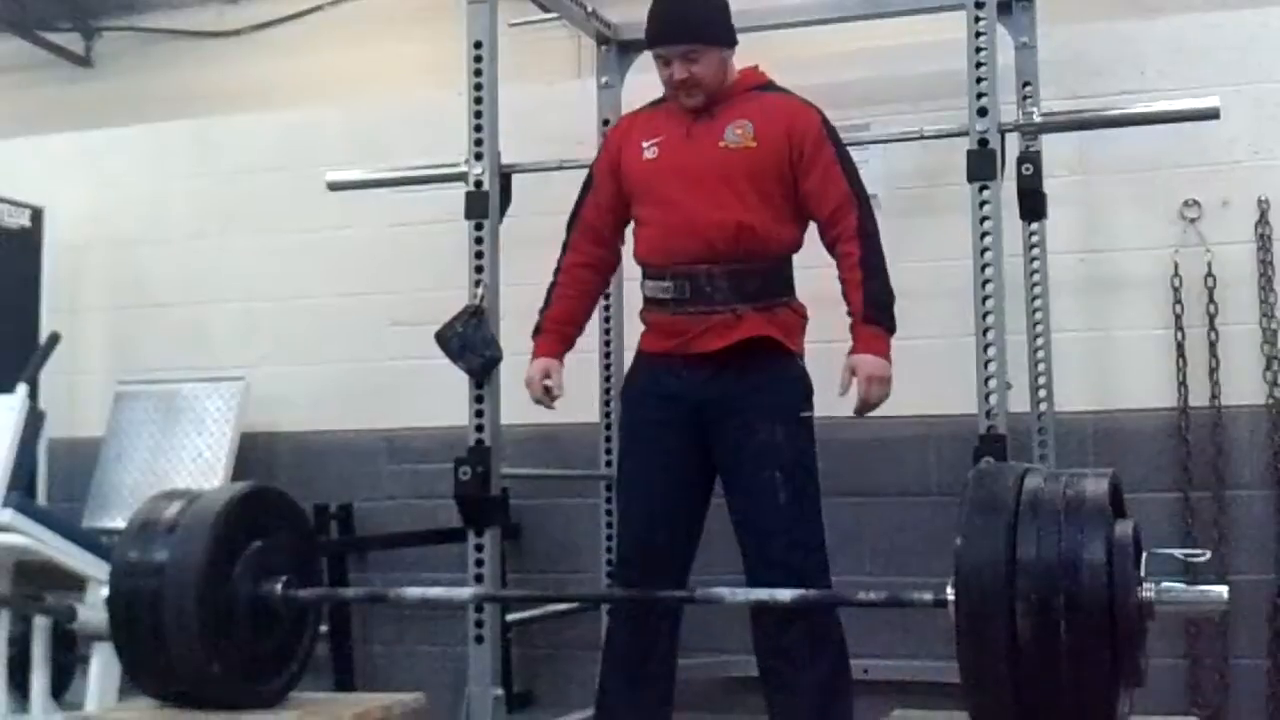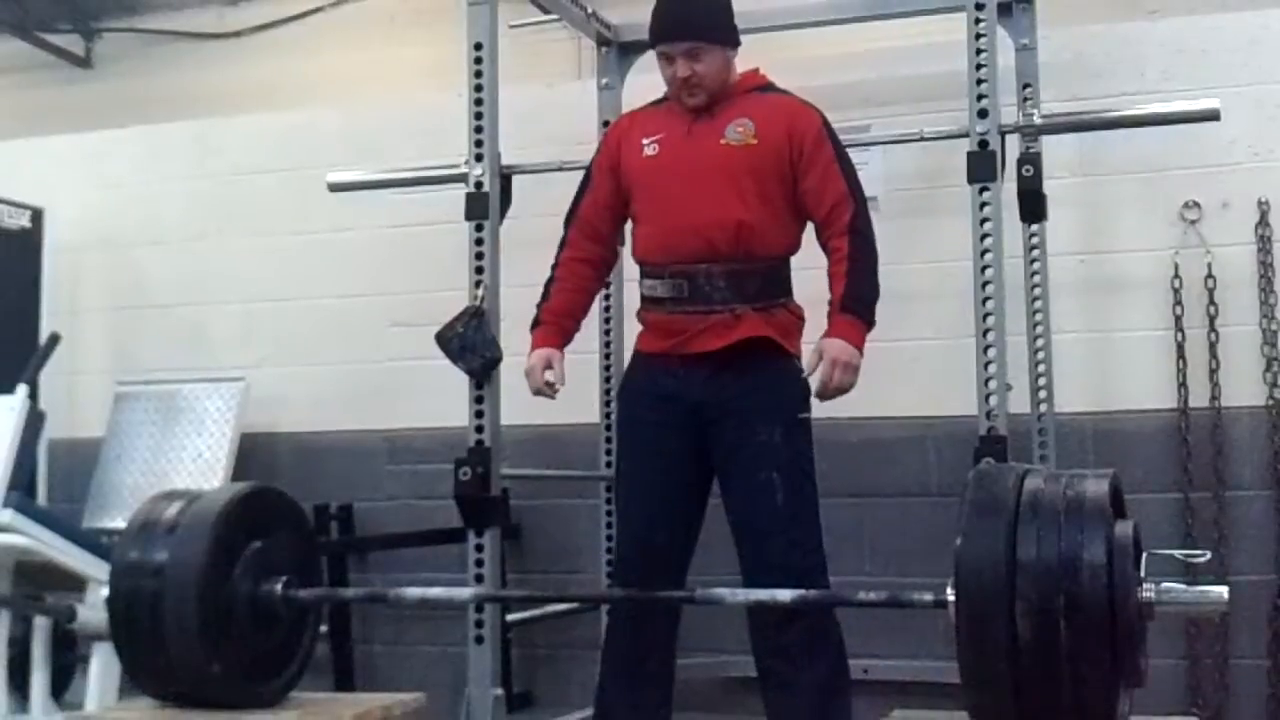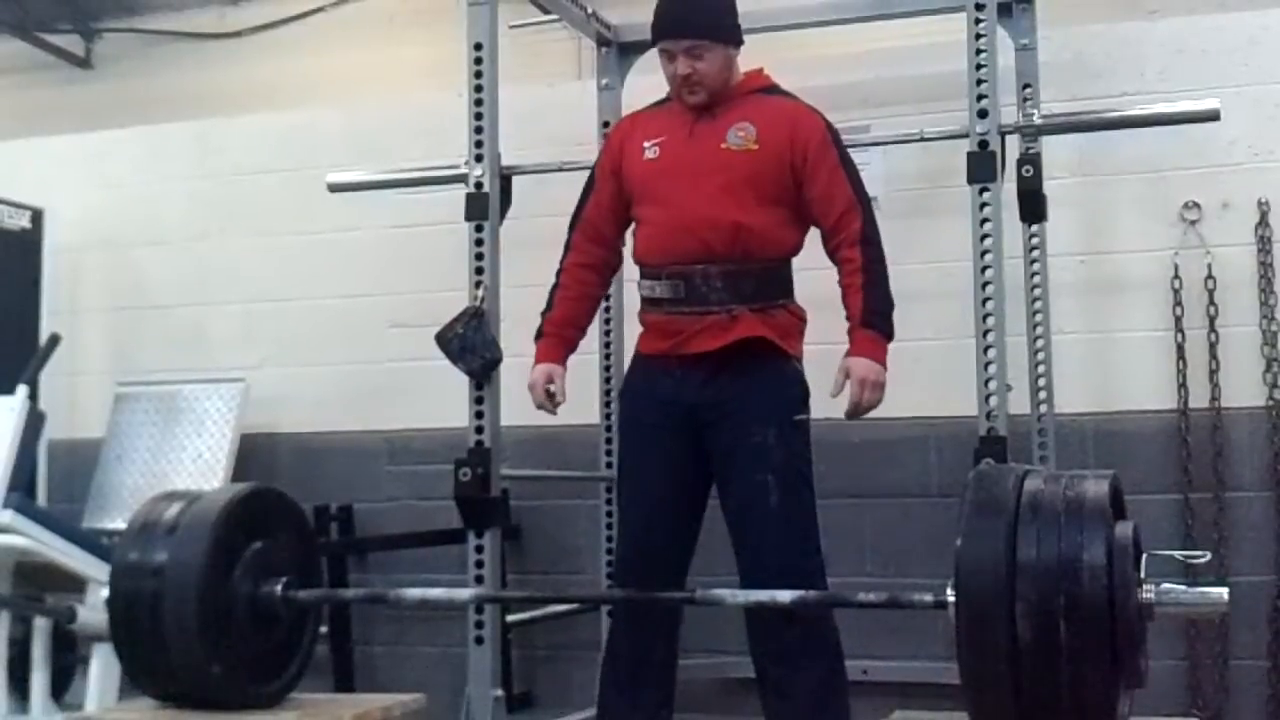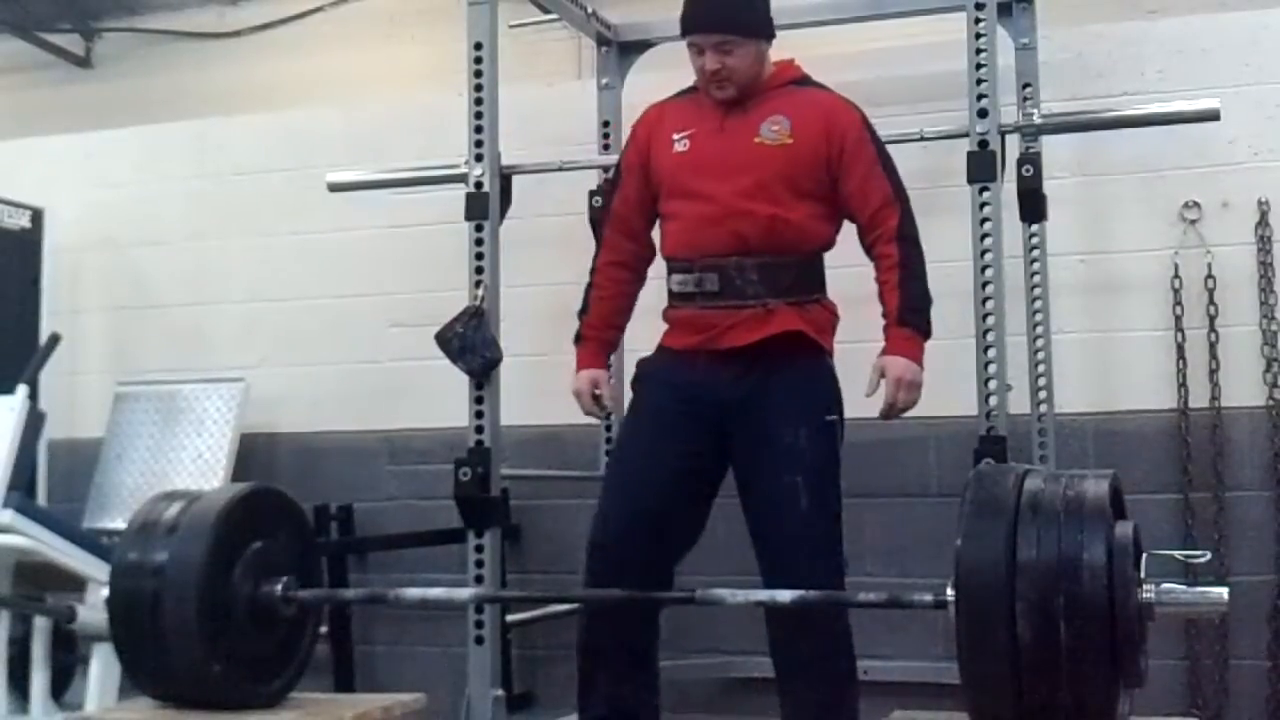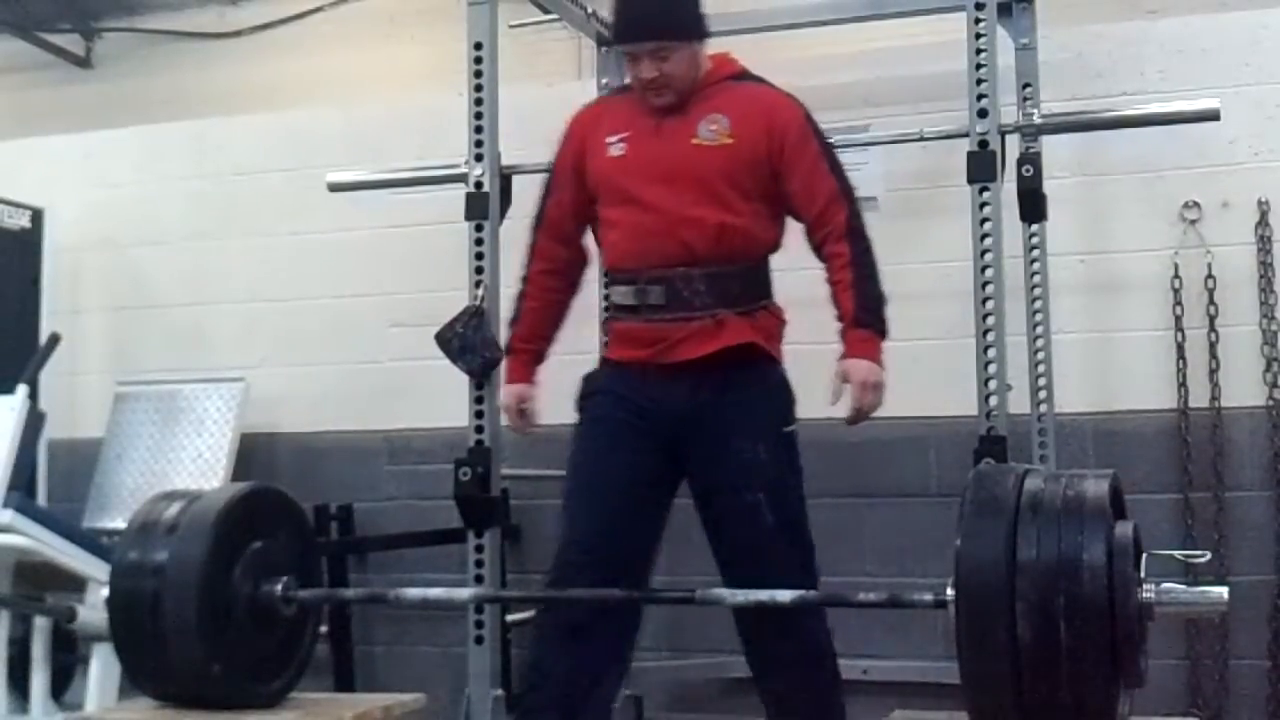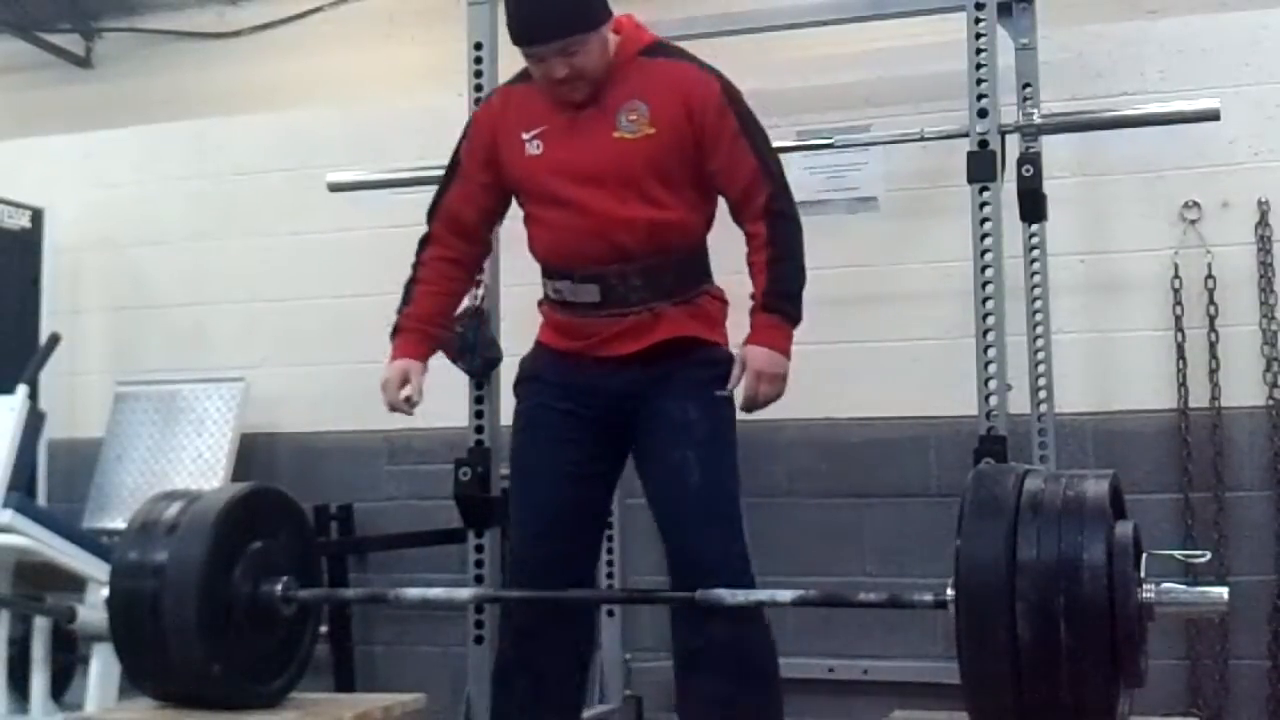
dt=0.4s
person 1, frame 1
left shoulder: (788, 119)
right shoulder: (629, 137)
left elbow: (850, 229)
right elbow: (587, 248)
left wrist: (871, 336)
right wrist: (549, 343)
left hip: (760, 370)
right hip: (661, 375)
left knee: (787, 567)
right knee: (643, 567)
person 1, frame 2
left shoulder: (788, 120)
right shoulder: (629, 135)
left elbow: (846, 227)
right elbow: (585, 244)
left wrist: (847, 327)
right wrist: (549, 334)
left hip: (757, 371)
right hip: (658, 375)
left knee: (784, 569)
right knee: (641, 568)
person 1, frame 3
left shoulder: (791, 124)
right shoulder: (631, 137)
left elbow: (853, 234)
right elbow: (588, 249)
left wrist: (869, 341)
right wrist: (552, 346)
left hip: (756, 372)
right hip: (658, 377)
left knee: (782, 570)
right knee: (643, 571)
person 1, frame 4
left shoulder: (825, 117)
right shoulder: (659, 126)
left elbow: (889, 229)
right elbow: (621, 246)
left wrist: (905, 339)
right wrist: (592, 349)
left hip: (786, 370)
right hip: (680, 371)
left knee: (802, 575)
right knee: (620, 553)
person 1, frame 5
left shoulder: (765, 113)
right shoulder: (593, 129)
left elbow: (836, 227)
right elbow: (553, 253)
left wrist: (862, 341)
right wrist: (521, 362)
left hip: (737, 378)
right hip: (626, 384)
left knee: (774, 581)
right knee: (585, 578)
person 1, frame 6
left shoulder: (687, 87)
right shoulder: (503, 116)
left elbow: (766, 206)
right elbow: (453, 238)
left wrist: (772, 328)
right wrist: (412, 344)
left hip: (679, 360)
right hip: (565, 369)
left knee: (707, 567)
right knee: (540, 577)
